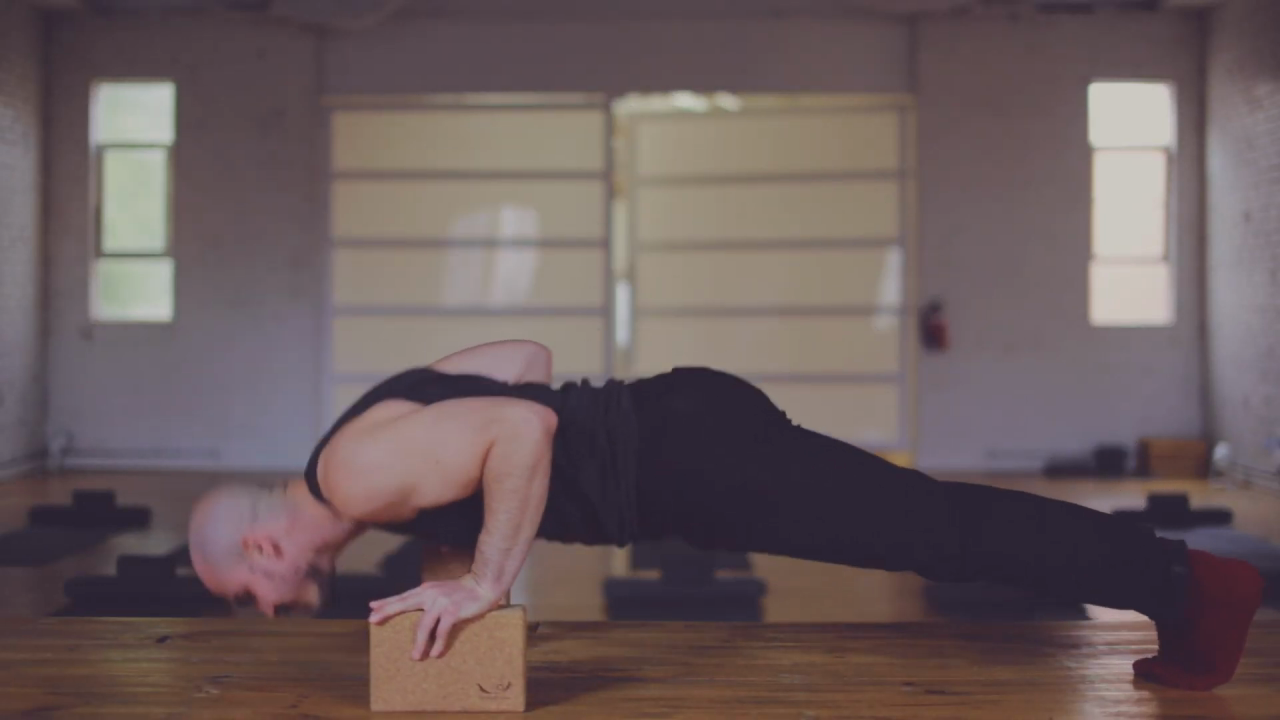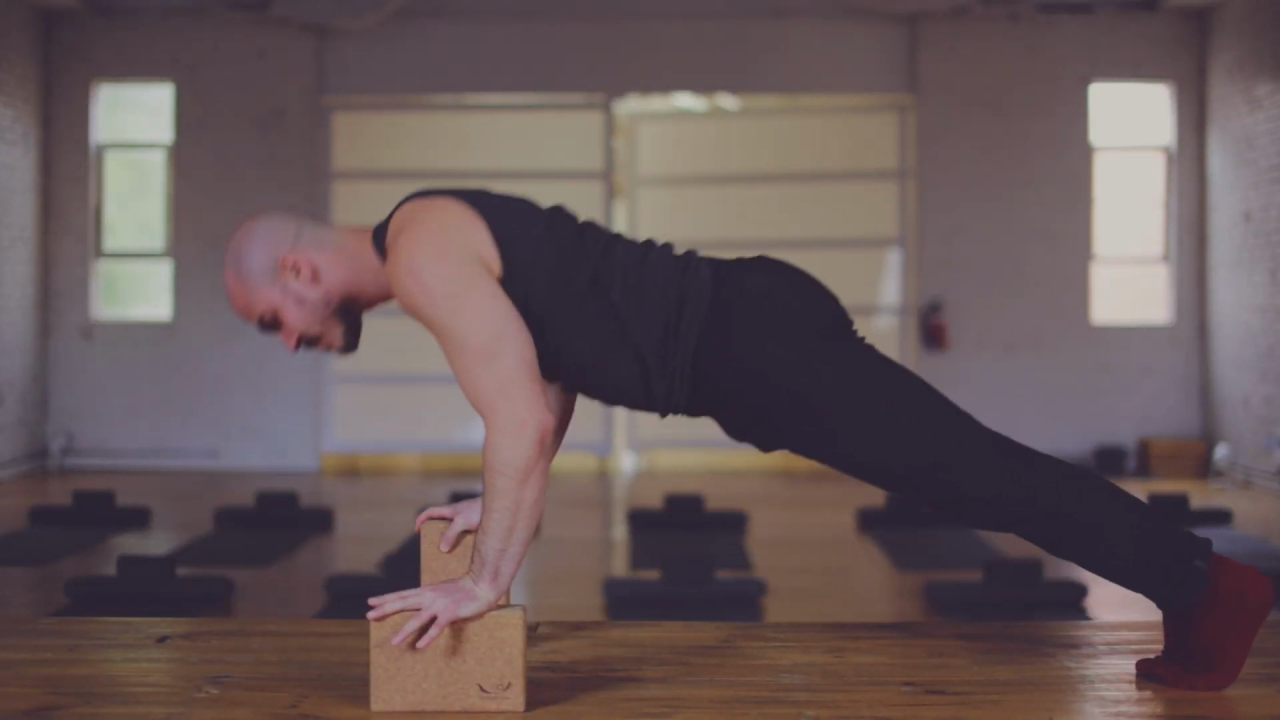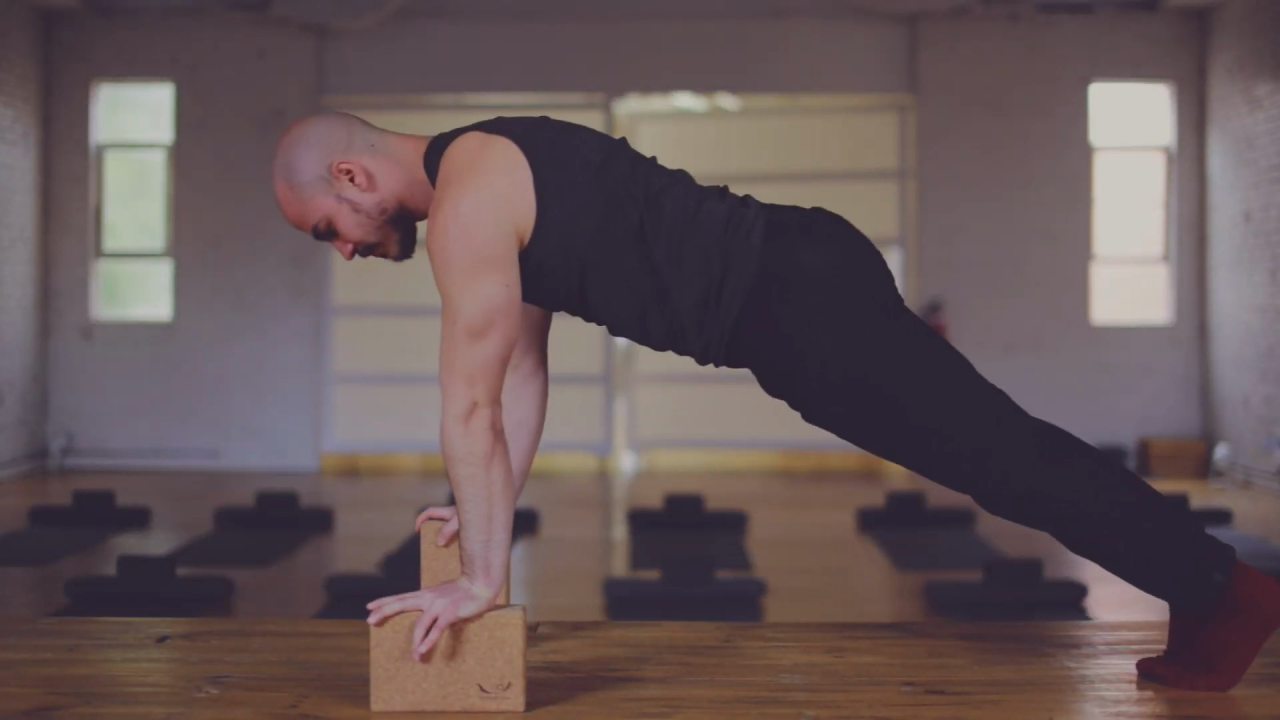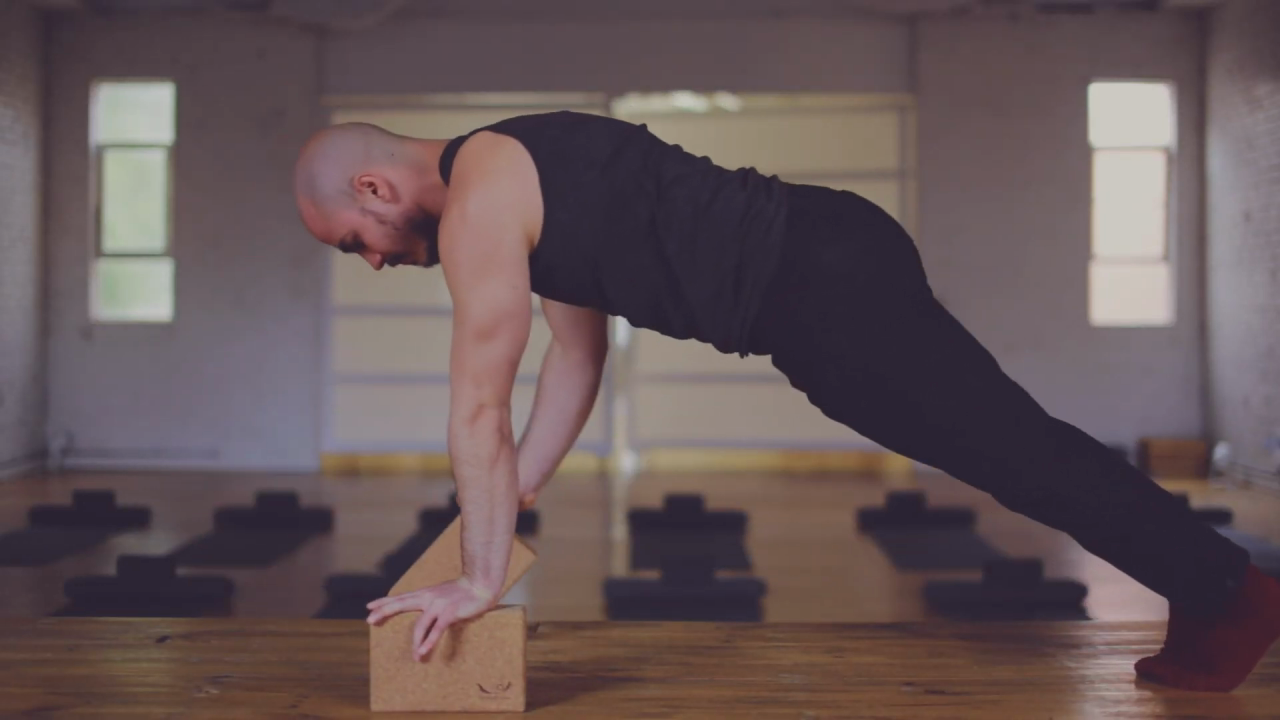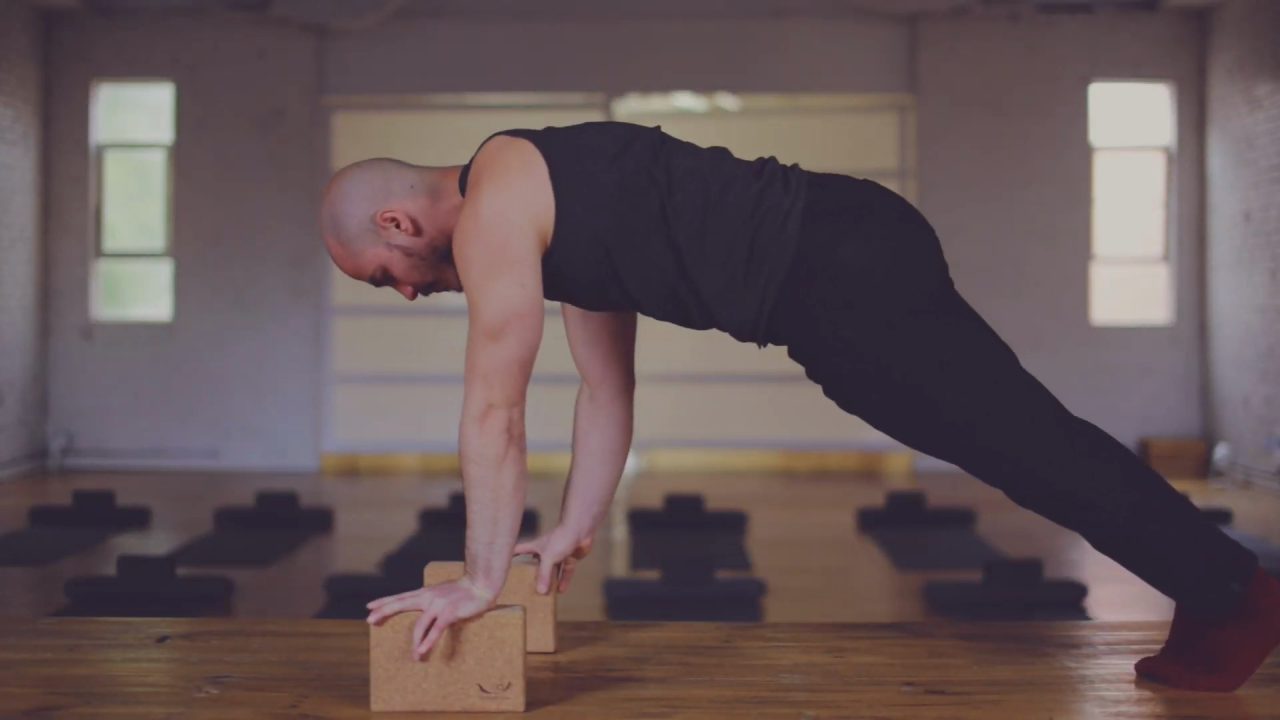
dt=0.4s
person 1, frame 1
left shoulder: (362, 471)
right shoulder: (377, 428)
left elbow: (528, 432)
right elbow: (531, 365)
left wrist: (485, 579)
left hip: (694, 458)
right hip: (688, 432)
left knee: (948, 533)
right knee: (942, 523)
left ankle: (1192, 587)
right ankle: (1177, 584)
person 1, frame 2
left shoulder: (422, 255)
right shoulder: (437, 239)
left elbow: (520, 418)
right elbow: (548, 375)
left wrist: (487, 578)
right wrist: (503, 500)
left hip: (750, 342)
right hip: (747, 329)
left knee: (976, 476)
right knee: (972, 473)
right ankle: (1194, 591)
person 1, frame 3
left shoulder: (466, 204)
right shoulder: (493, 174)
left elbow: (470, 404)
right elbow: (520, 363)
left wrist: (480, 578)
right wrist: (492, 506)
left hip: (797, 302)
right hip: (798, 277)
left knee: (1000, 461)
right knee: (998, 452)
person 1, frame 4
left shoulder: (477, 203)
right shoulder: (519, 175)
left elbow: (479, 404)
right elbow: (578, 346)
left wrist: (480, 577)
right wrist: (516, 485)
left hip: (821, 289)
right hip: (826, 257)
left knee: (1018, 456)
right knee: (1016, 449)
person 1, frame 5
left shoulder: (492, 209)
right shoulder: (547, 205)
left elbow: (492, 408)
right elbow: (607, 384)
left wrist: (481, 577)
right wrist: (574, 531)
left hip: (844, 275)
right hip: (847, 250)
left knee: (1032, 451)
right knee: (1029, 443)
